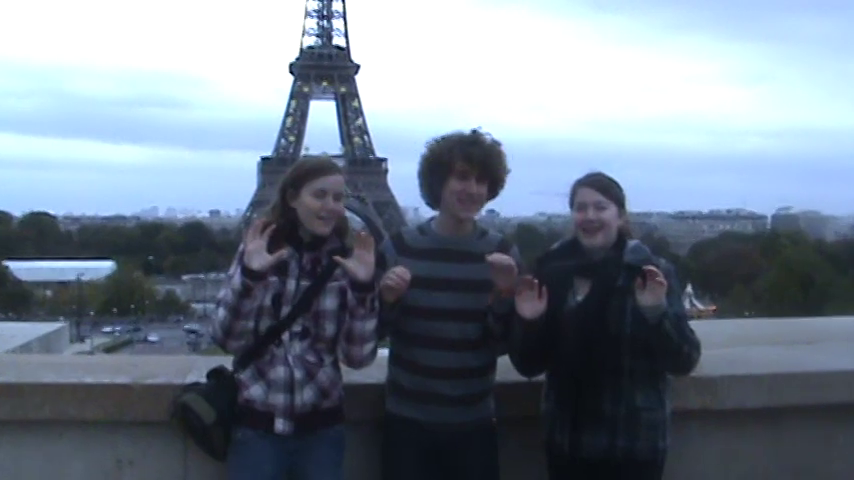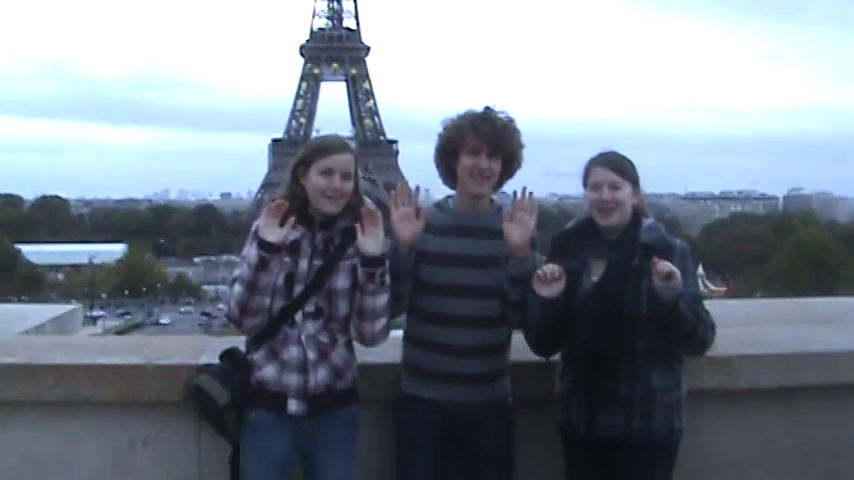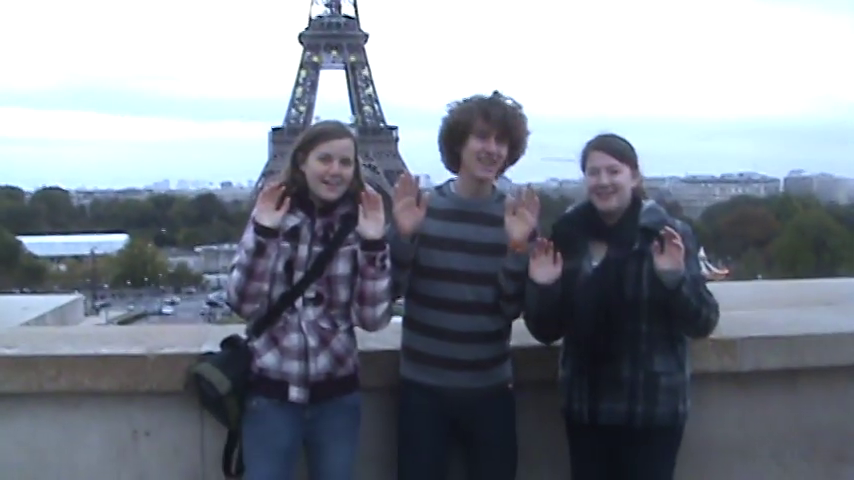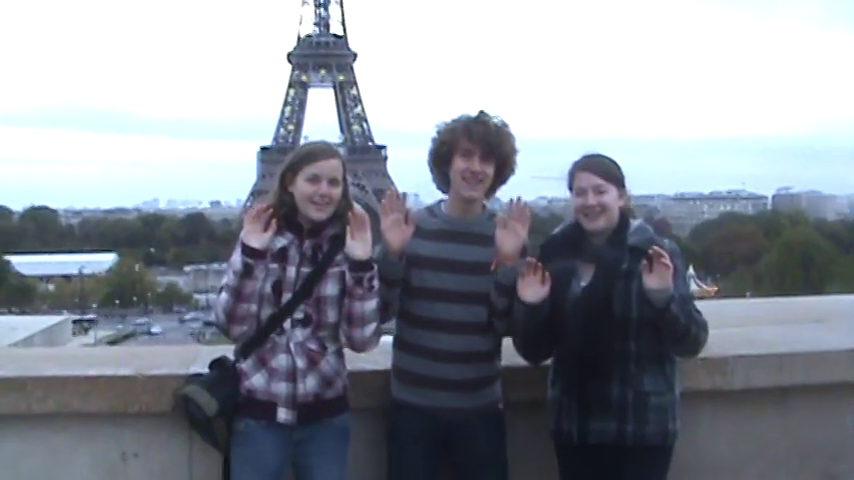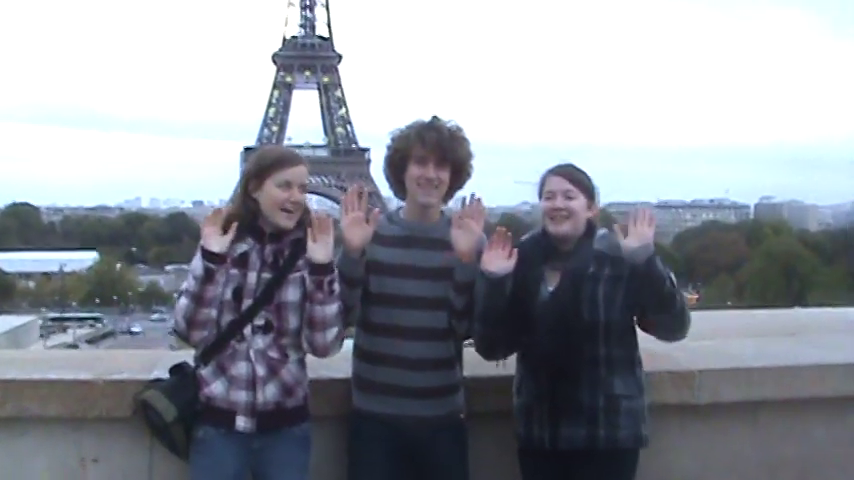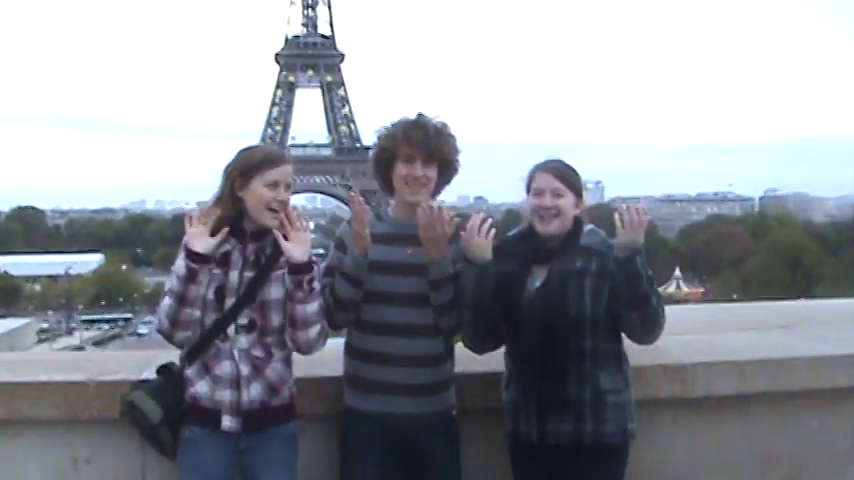
dt=0.7s
person 1, frame 1
left shoulder: (501, 252)
right shoulder: (400, 246)
left elbow: (501, 344)
right elbow: (375, 332)
left wrist: (505, 292)
right wrist: (386, 299)
left hip: (474, 421)
right hip: (408, 418)
person 1, frame 2
left shoulder: (515, 229)
right shoulder: (421, 223)
left elbow: (519, 316)
right elbow: (392, 304)
left wrist: (521, 251)
right wrist: (402, 246)
left hip: (489, 400)
right hip: (424, 397)
person 1, frame 3
left shoulder: (515, 216)
right shoulder: (422, 208)
left elbow: (513, 308)
right elbow: (391, 290)
left wrist: (519, 246)
right wrist: (403, 234)
left hip: (490, 387)
right hip: (423, 384)
person 1, frame 4
left shoulder: (506, 235)
right shoulder: (413, 227)
left elbow: (507, 325)
right elbow: (381, 310)
left wrist: (508, 260)
right wrist: (392, 253)
left hip: (480, 407)
right hip: (414, 405)
person 1, frame 5
left shoulder: (467, 240)
right shoulder: (371, 234)
left elbow: (467, 327)
right elbow: (342, 315)
left wrist: (466, 259)
right wrist: (352, 252)
left hip: (442, 416)
right hip: (375, 414)
person 1, frame 6
left shoulder: (454, 237)
right shoulder: (357, 232)
left elbow: (453, 324)
right elbow: (335, 317)
left wrist: (438, 257)
right wrist: (358, 252)
left hip: (433, 412)
right hip: (365, 411)
person 2, frame 1
left shoulder: (346, 262)
right shoulder: (258, 250)
left elbow: (358, 356)
right elbow: (228, 340)
left wrist: (363, 287)
right wrist: (250, 274)
left hip: (321, 429)
right hip: (257, 426)
person 2, frame 2
left shoulder: (358, 239)
right shoulder: (270, 230)
left elbow: (371, 334)
right elbow: (243, 319)
left wrist: (374, 261)
right wrist: (265, 249)
left hip: (335, 410)
right hip: (270, 407)
person 2, frame 3
left shoulder: (358, 225)
right shoulder: (272, 215)
left elbow: (373, 319)
right elbow: (244, 305)
left wrist: (374, 245)
right wrist: (262, 234)
left hip: (336, 397)
right hip: (272, 394)
person 2, frame 4
left shoulder: (346, 247)
right shoulder: (261, 238)
left elbow: (361, 339)
right elbow: (233, 326)
left wrist: (361, 265)
right wrist: (250, 255)
left hip: (325, 418)
right hip: (259, 415)
person 2, frame 5
left shoulder: (307, 251)
right shoulder: (221, 243)
left elbow: (324, 344)
right elbow: (192, 331)
left wrist: (322, 268)
right wrist: (210, 259)
left hip: (285, 426)
right hip: (219, 423)
person 2, frame 6
left shoulder: (291, 248)
right shoulder: (202, 241)
left elbow: (309, 342)
right elbow: (174, 331)
left wrist: (301, 267)
right wrist: (195, 258)
left hip: (273, 423)
right hip: (206, 421)
person 3, frame 1
left shoulder: (651, 272)
right shoulder: (554, 271)
left elbow: (684, 361)
right elbow: (529, 365)
left wrist: (658, 313)
right wrist: (528, 323)
left hip: (634, 444)
right hip: (567, 442)
person 3, frame 2
left shoulder: (667, 251)
right shoulder: (569, 249)
left elbow: (699, 342)
right elbow: (544, 345)
left wrist: (673, 295)
right wrist: (545, 301)
left hip: (648, 424)
right hip: (582, 421)
person 3, frame 3
left shoulder: (668, 235)
right shoulder: (569, 235)
left elbow: (702, 324)
right elbow: (547, 331)
left wrist: (675, 278)
right wrist: (541, 287)
left hip: (653, 408)
right hip: (586, 407)
person 3, frame 4
left shoulder: (654, 254)
right shoulder: (556, 255)
left elbow: (692, 342)
right elbow: (535, 351)
left wrist: (664, 296)
right wrist: (530, 307)
left hip: (642, 426)
right hip: (574, 426)
person 3, frame 5
left shoulder: (618, 261)
right shoulder: (523, 262)
left elbow: (673, 327)
right elbow: (492, 346)
left wrist: (645, 260)
right wrist: (492, 283)
left hip: (606, 432)
right hip: (540, 432)
person 3, frame 6
left shoulder: (605, 257)
right shoulder: (509, 257)
left elbow: (647, 329)
right elbow: (480, 340)
left wrist: (632, 255)
right wrist: (478, 267)
left hip: (597, 426)
right hip: (529, 427)
